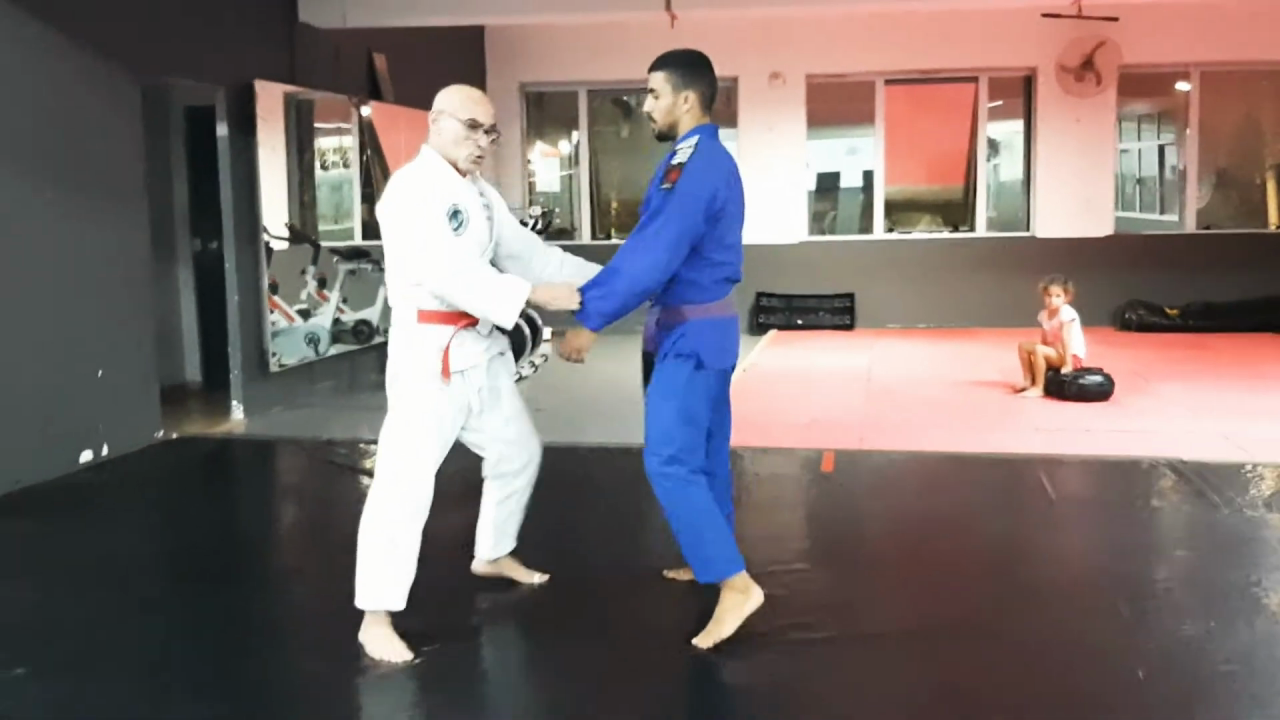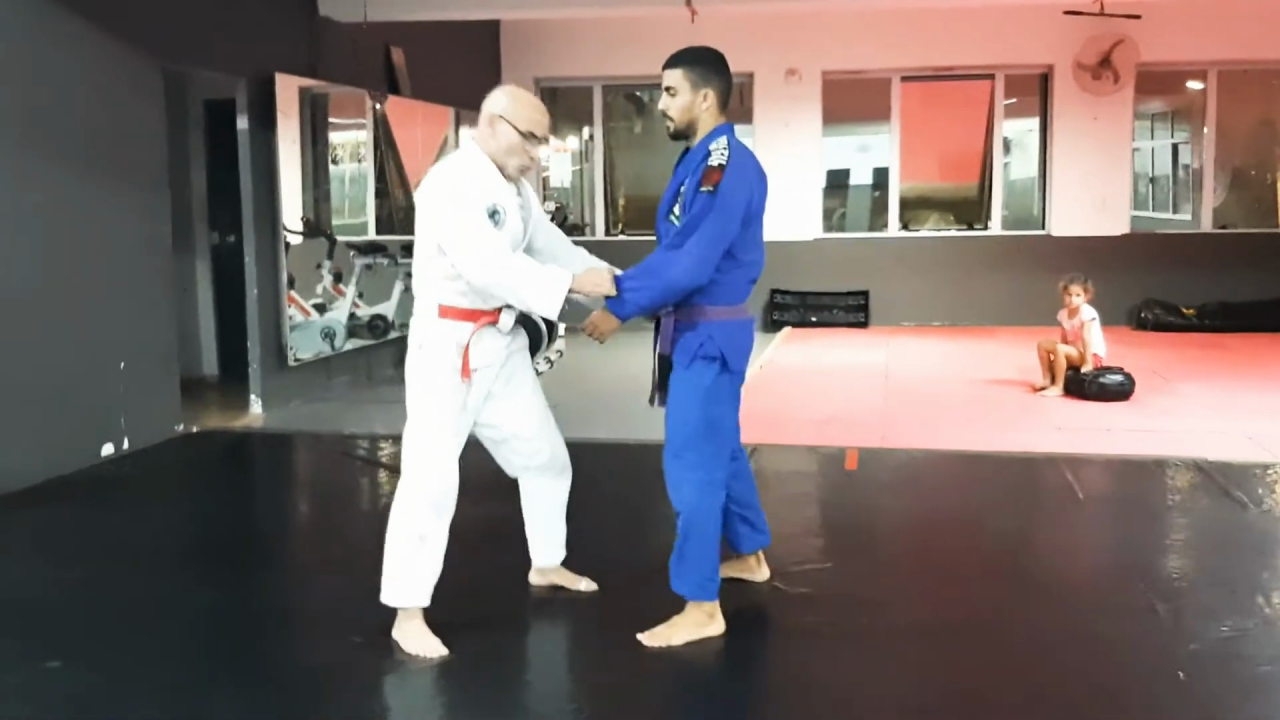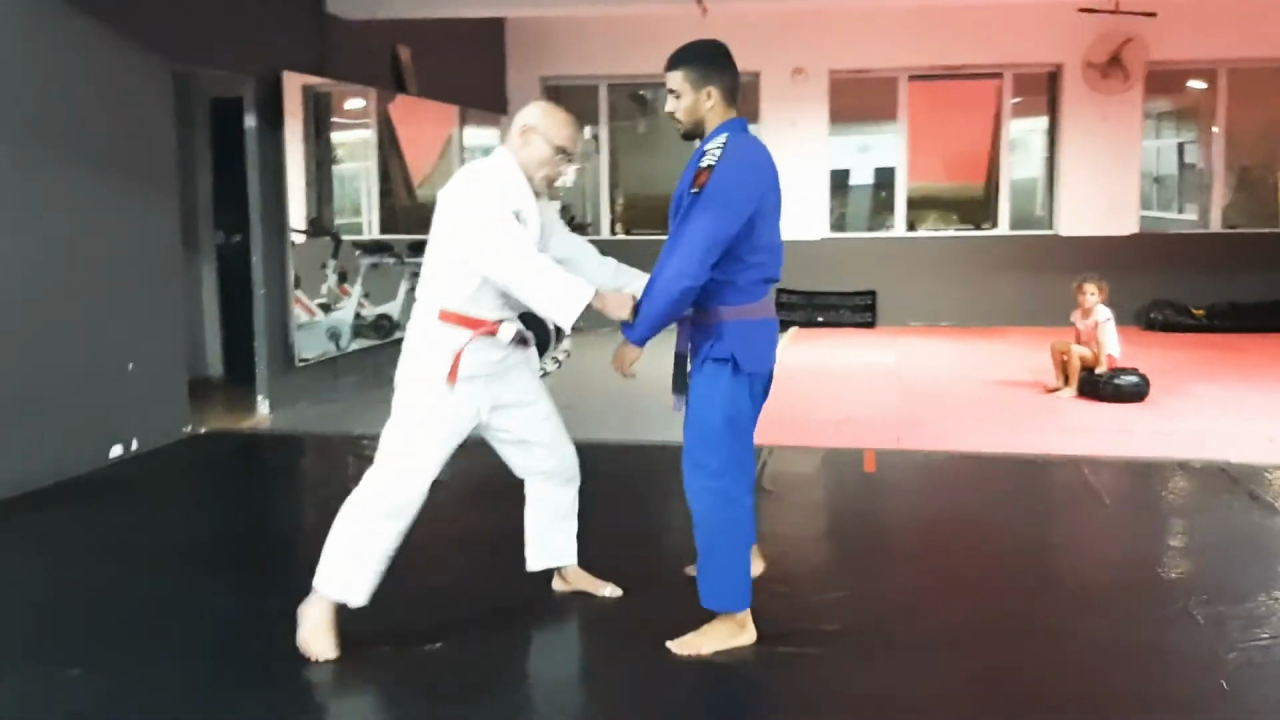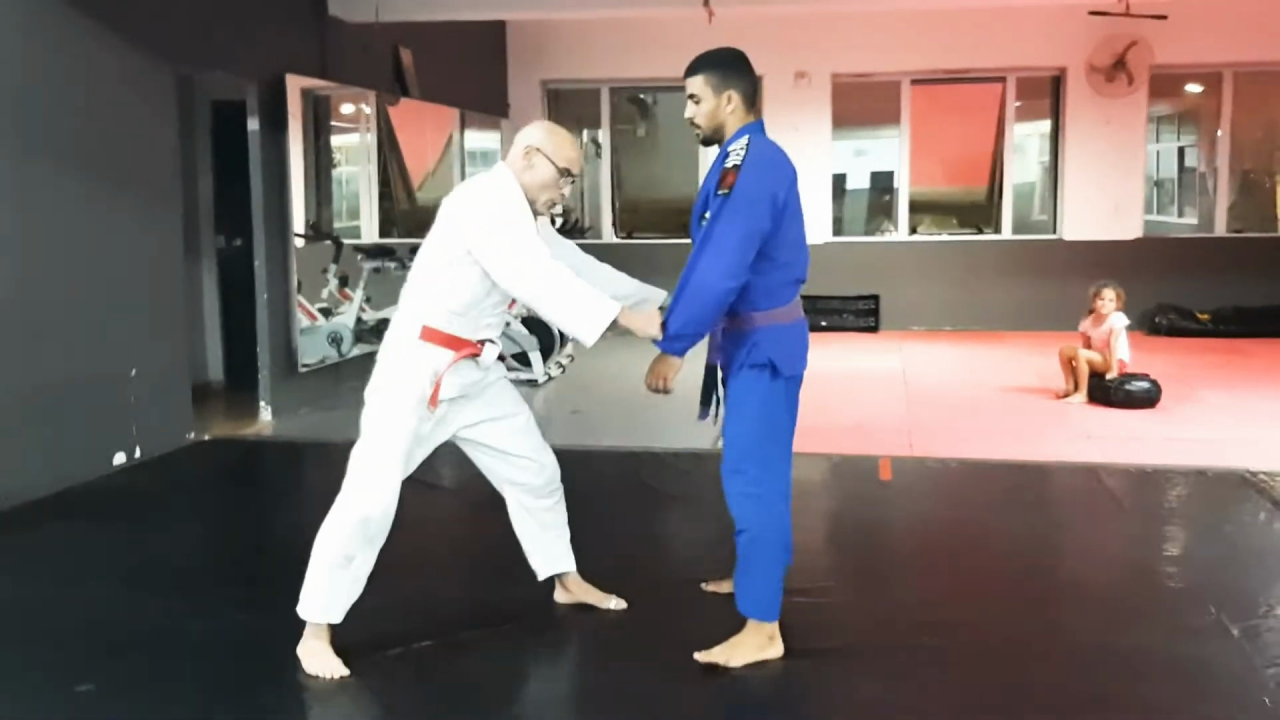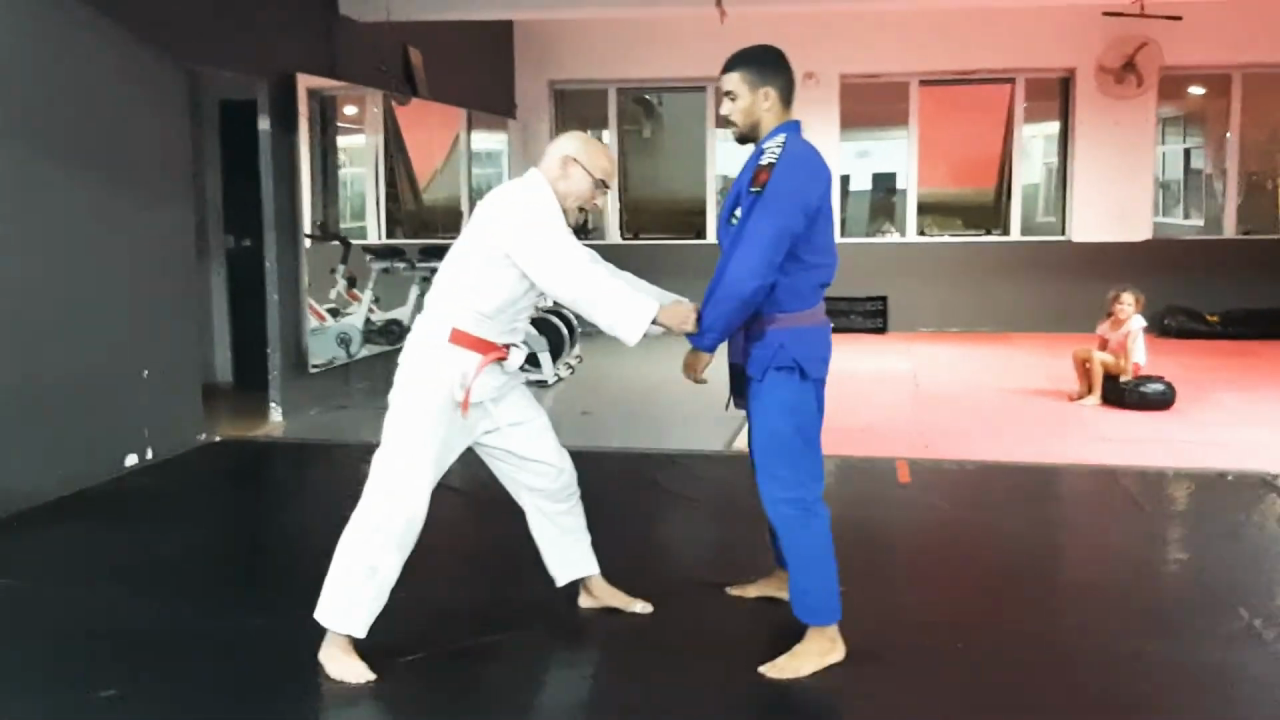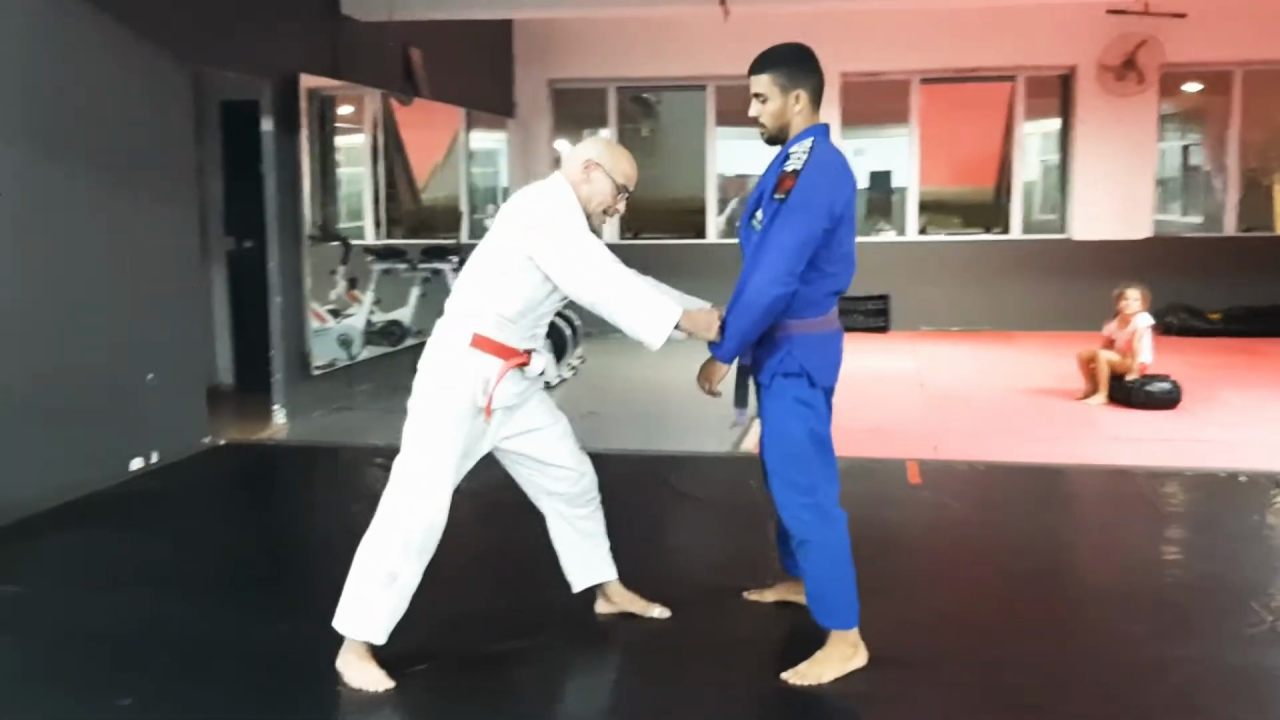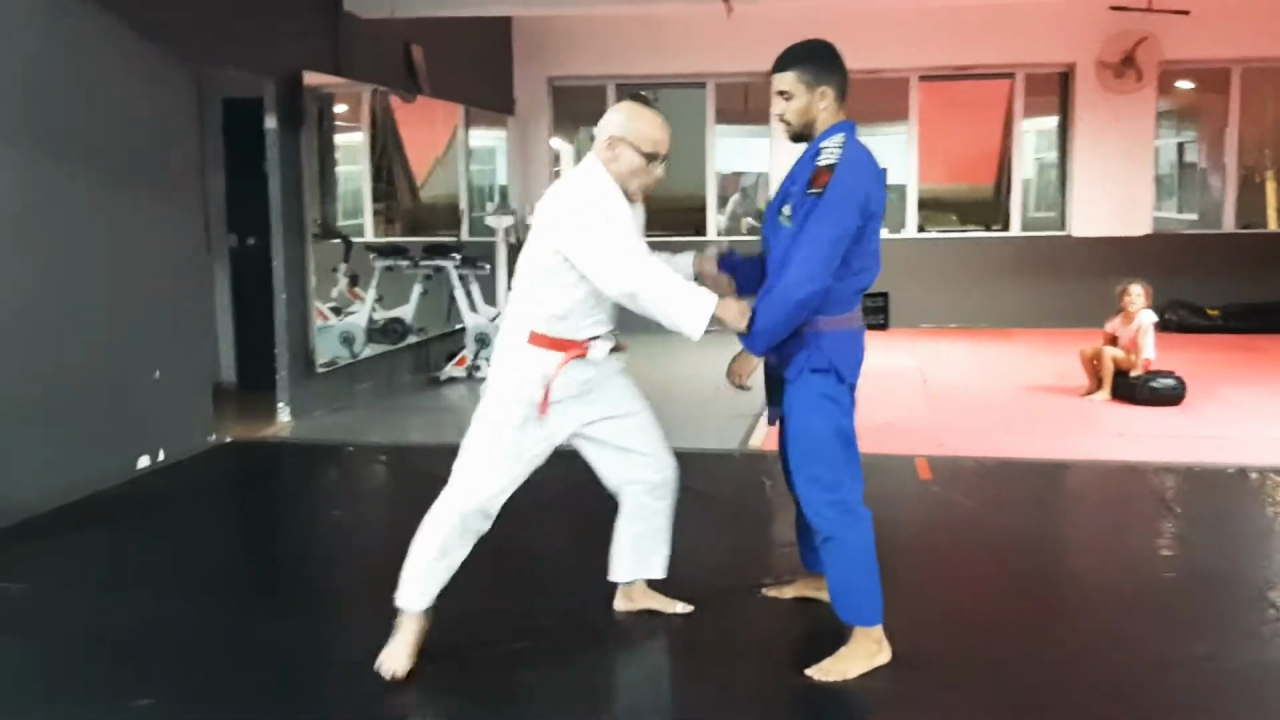
dt=0.3s
person 1, frame 1
left shoulder: (691, 165)
right shoulder: (712, 160)
left elbow: (651, 257)
left wrist: (588, 319)
right wrist: (595, 294)
left hip: (690, 333)
right hip: (705, 325)
left knee: (670, 462)
right knee: (706, 453)
left ankle: (735, 584)
right ankle: (716, 561)
person 1, frame 2
left shoulder: (727, 166)
right shoulder: (699, 159)
left elbow: (691, 263)
right elbow: (674, 250)
left wrist: (618, 305)
right wrist: (621, 287)
left hip: (709, 334)
right hip: (698, 331)
left knee: (692, 466)
right knee: (721, 450)
left ankle: (702, 608)
right ankle: (750, 555)
person 1, frame 3
left shoulder: (725, 164)
right shoulder: (740, 153)
left elbow: (686, 265)
left wrist: (634, 334)
right wrist: (643, 308)
left hip: (729, 335)
right hip: (736, 327)
left knee: (712, 470)
right knee: (727, 455)
left ankle: (733, 618)
right ankle: (740, 551)
person 1, frame 4
left shoulder: (750, 165)
right shoulder: (746, 159)
left elbow: (721, 270)
right elbow: (714, 261)
left wrist: (672, 347)
right wrist: (676, 331)
left hip: (762, 340)
right hip: (753, 335)
left knee: (753, 477)
right knee: (753, 469)
left ankle: (761, 627)
right ankle: (760, 573)
person 1, frame 5
left shoulder: (785, 163)
right shoulder: (781, 159)
left elbow: (749, 270)
left wrist: (703, 340)
right wrist: (713, 330)
left hip: (786, 343)
right hip: (774, 339)
left knee: (790, 483)
right knee: (776, 471)
left ankle: (823, 633)
right ankle: (789, 575)
person 1, frame 6
left shoulder: (810, 171)
right shoulder: (805, 163)
left elbow: (773, 279)
left wrist: (722, 351)
right wrist: (734, 337)
left hip: (795, 348)
right hip: (787, 344)
left knee: (805, 487)
right knee: (785, 476)
left ankle: (845, 638)
right ankle: (801, 579)
person 1, frame 7
left shoulder: (842, 167)
right shoulder: (827, 160)
left elbow: (809, 274)
left wrist: (754, 345)
right wrist: (730, 267)
left hip: (819, 346)
right hip: (803, 342)
left knee: (829, 483)
right knee: (805, 471)
left ankle: (868, 635)
right ankle: (821, 575)
person 2, frame 1
left shoulder: (481, 195)
right shoulder: (411, 187)
left elbow: (529, 251)
right elbow: (446, 274)
right wrist: (533, 293)
left hip: (480, 348)
right hip: (427, 353)
left knee: (516, 454)
right knee: (407, 480)
left ankle: (492, 554)
right ankle: (376, 617)
person 2, frame 2
left shoulder: (518, 192)
right shoulder: (450, 182)
left elbow: (560, 252)
right elbow: (488, 264)
left wrist: (625, 286)
right wrist: (574, 283)
left hip: (502, 346)
right hip: (446, 347)
left knee: (544, 456)
right knee: (431, 479)
left ankle: (547, 565)
right ankle: (409, 613)
person 2, frame 3
left shoulder: (534, 206)
right shoulder: (475, 188)
left elbow: (582, 259)
right elbow: (512, 267)
right wrist: (593, 298)
left hip: (503, 355)
right hip: (444, 354)
left knee: (554, 460)
right knee: (402, 477)
left ankle: (564, 569)
right ankle: (322, 604)
person 2, frame 4
left shoulder: (516, 217)
right shoulder: (482, 203)
left elbow: (566, 270)
right elbow: (536, 283)
left wrist: (658, 304)
right wrist: (623, 317)
left hip: (475, 370)
right hip: (418, 365)
left knee: (534, 470)
right knee: (372, 493)
left ankle: (567, 581)
right ankle: (316, 630)
person 2, frame 5
left shoulder: (544, 220)
right shoulder: (518, 206)
left elbow: (598, 275)
right elbow: (574, 284)
left wrist: (684, 307)
right wrist: (661, 314)
left hip: (493, 373)
right hip: (441, 367)
left knee: (550, 474)
right knee: (398, 498)
left ankle: (590, 584)
right ankle: (338, 636)
person 2, frame 6
left shoulder: (566, 224)
right shoulder: (543, 208)
left elbow: (622, 282)
right elbow: (598, 288)
left wrist: (704, 311)
right wrist: (682, 319)
left hip: (512, 379)
right hip: (462, 371)
left knee: (572, 479)
right knee: (418, 505)
left ankle: (608, 589)
right ankle: (356, 644)
person 2, frame 7
left shoulder: (611, 202)
right shoulder: (577, 199)
left elbow: (639, 270)
right elbow: (627, 281)
left wrist: (695, 268)
right wrist: (714, 306)
left hip: (592, 367)
right hip: (533, 368)
left knee: (652, 471)
right knee: (476, 490)
left ankle: (632, 587)
right ankle: (412, 616)
